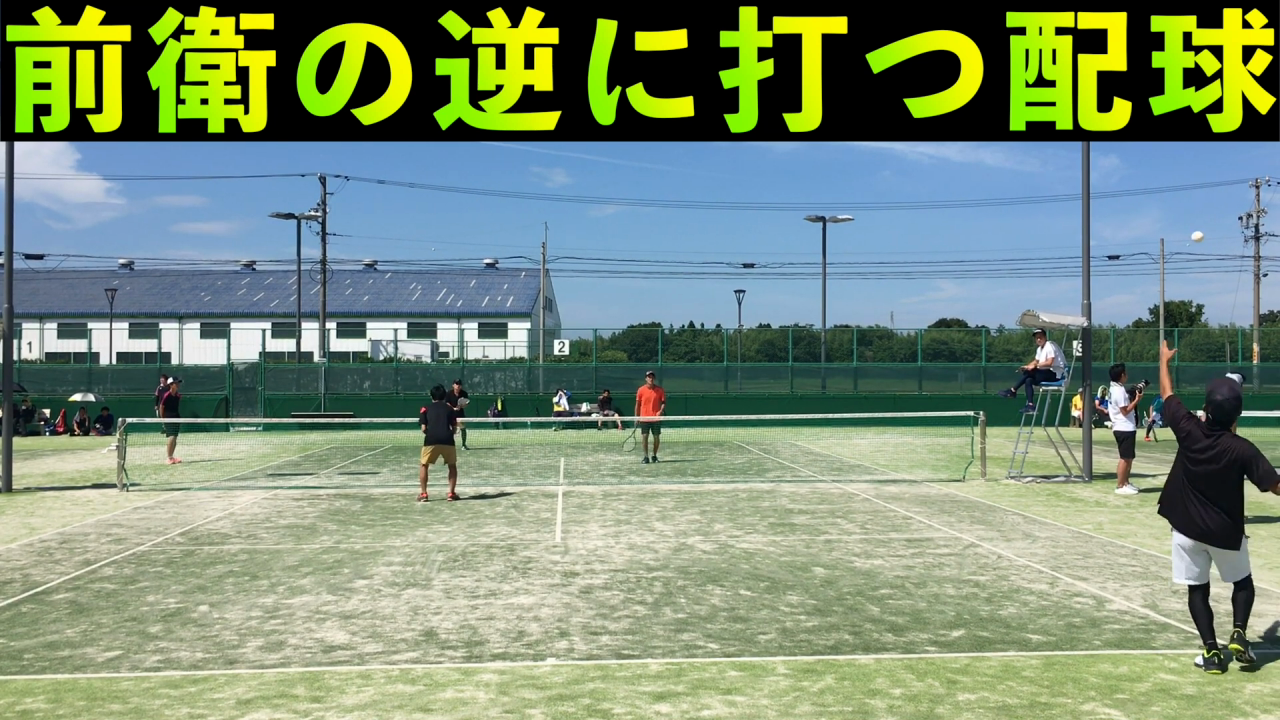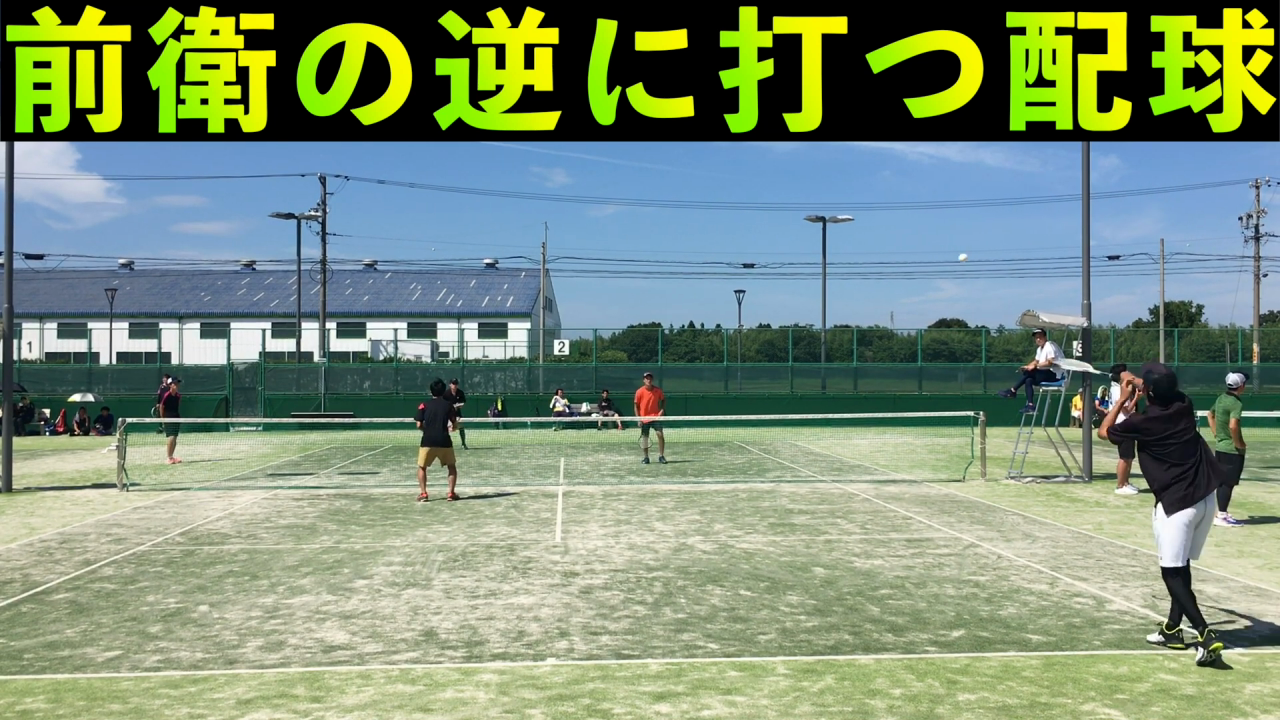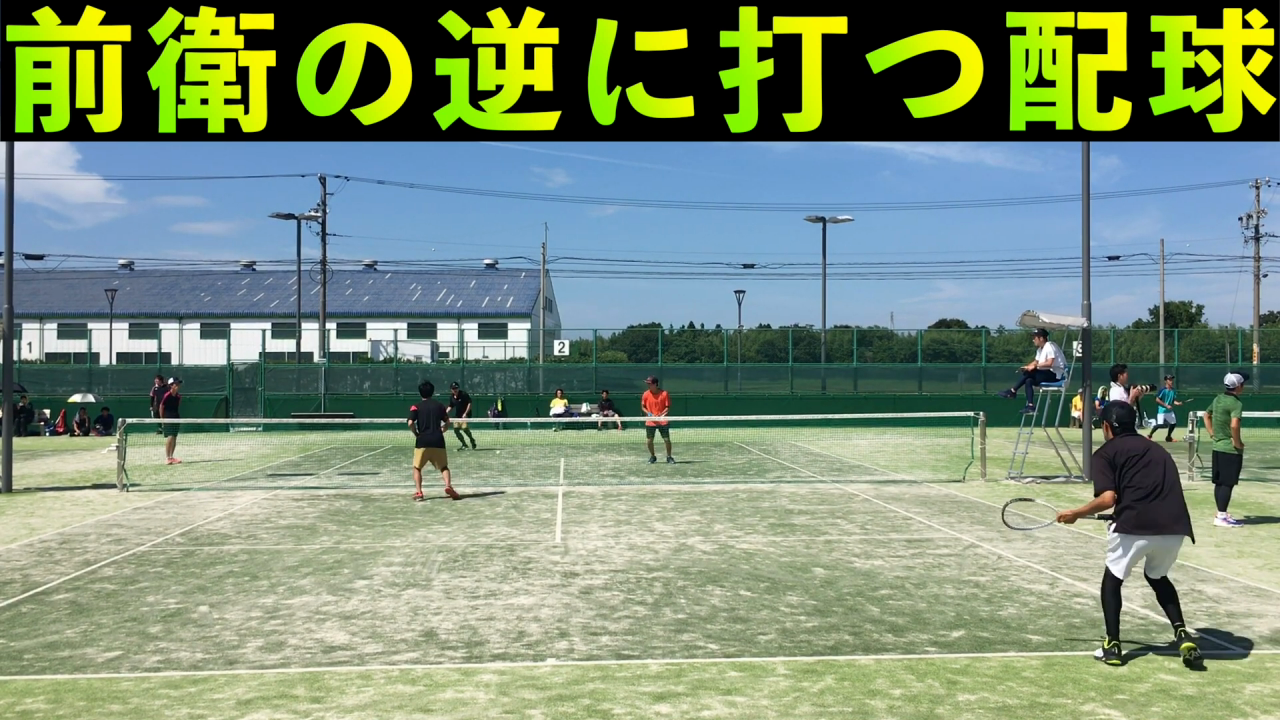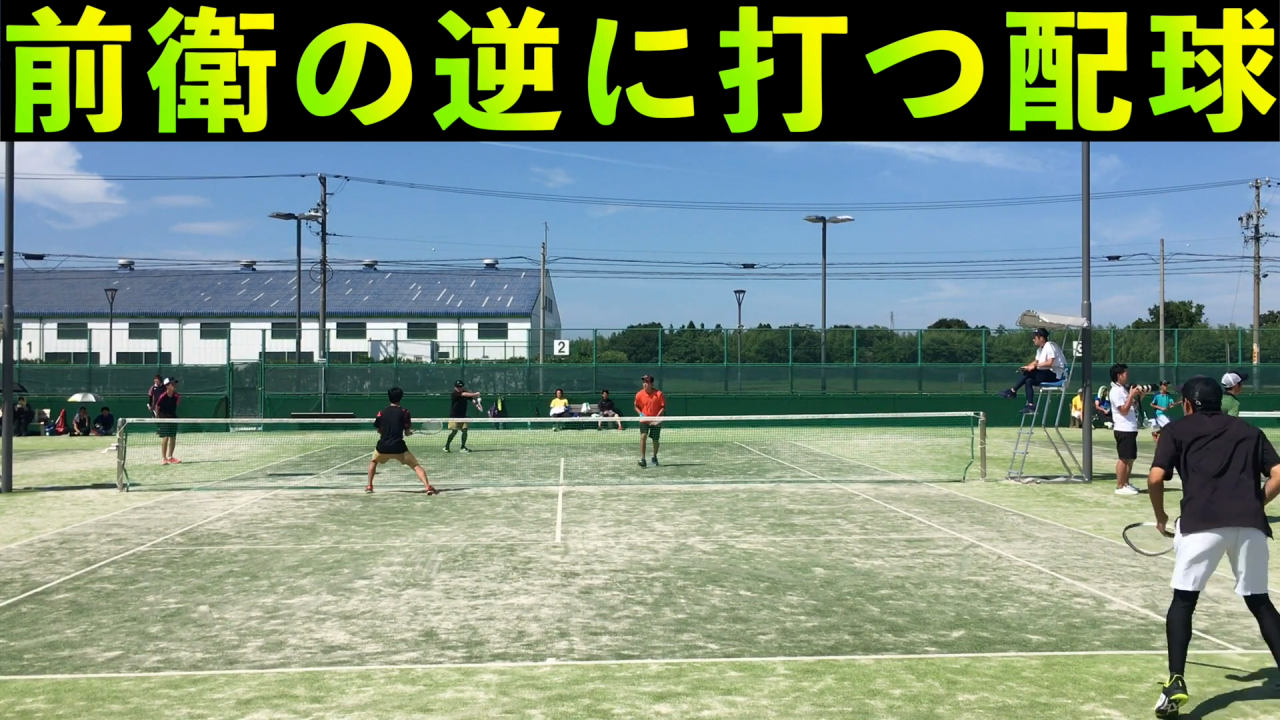
dt=0.7s
person 1, frame 1
left shoulder: (1188, 430)
right shoulder: (1241, 451)
left elbow: (1166, 392)
left wrist: (1164, 359)
left hip: (1186, 527)
right hip: (1224, 532)
left knee: (1197, 588)
right knee: (1243, 583)
left ankle: (1211, 648)
right ankle: (1239, 635)
person 1, frame 2
left shoulder: (1141, 421)
right shoulder: (1182, 406)
left elbow: (1104, 431)
right elbow: (1169, 388)
left wrist: (1123, 398)
right wrist: (1135, 380)
left hip: (1177, 503)
right hip: (1204, 497)
left knee: (1173, 573)
right knee: (1179, 566)
left ankle: (1206, 637)
right ankle: (1173, 630)
person 1, frame 3
left shoulder: (1105, 453)
right shoulder: (1159, 450)
left elbow: (1107, 499)
right elbow: (1173, 491)
left wrist: (1075, 513)
left hip: (1134, 525)
right hip: (1174, 525)
left knee: (1112, 580)
right knee: (1158, 579)
left ankle: (1113, 646)
right ankle: (1182, 632)
person 1, frame 4
left shoulder: (1176, 430)
right shoulder: (1249, 431)
left elbow: (1156, 477)
left wrist: (1160, 518)
left hip: (1200, 522)
right hip: (1248, 524)
left knee: (1183, 601)
left ankle: (1177, 682)
